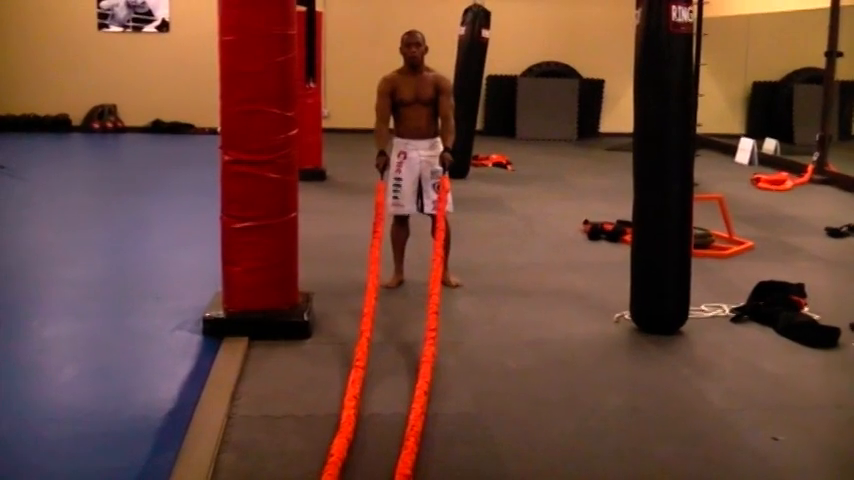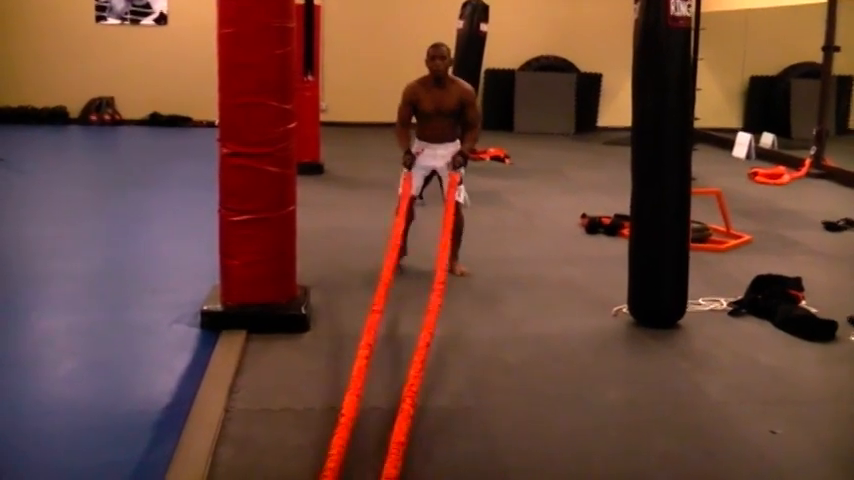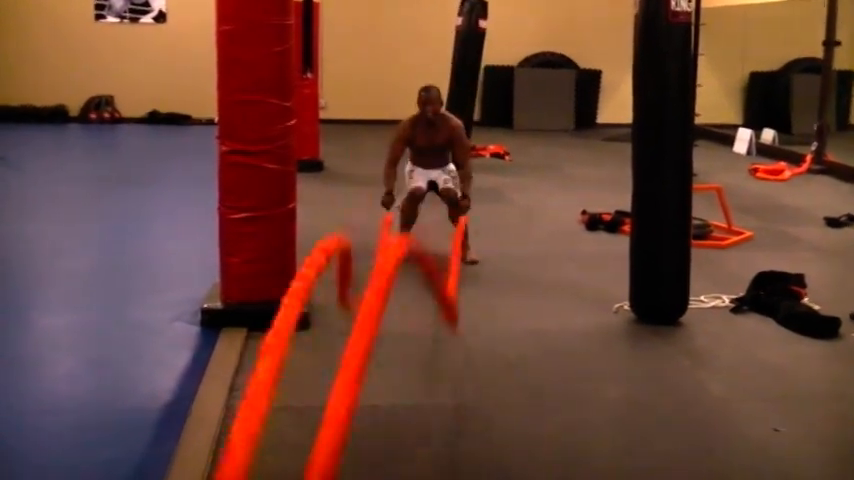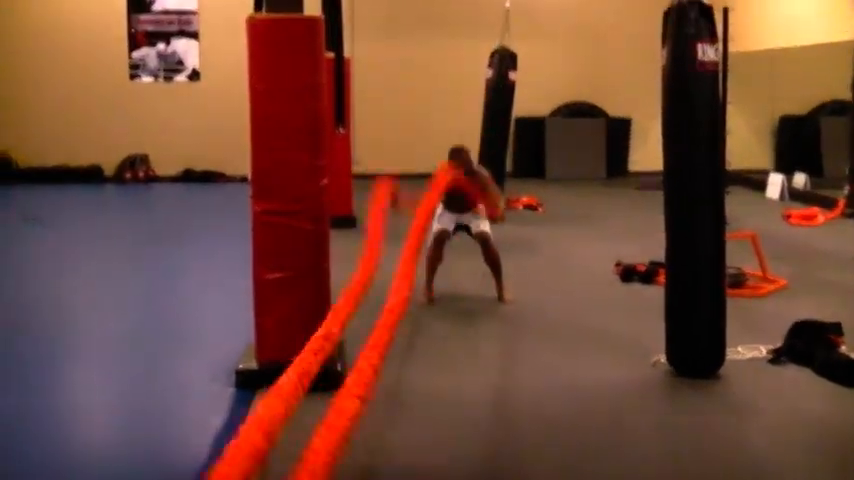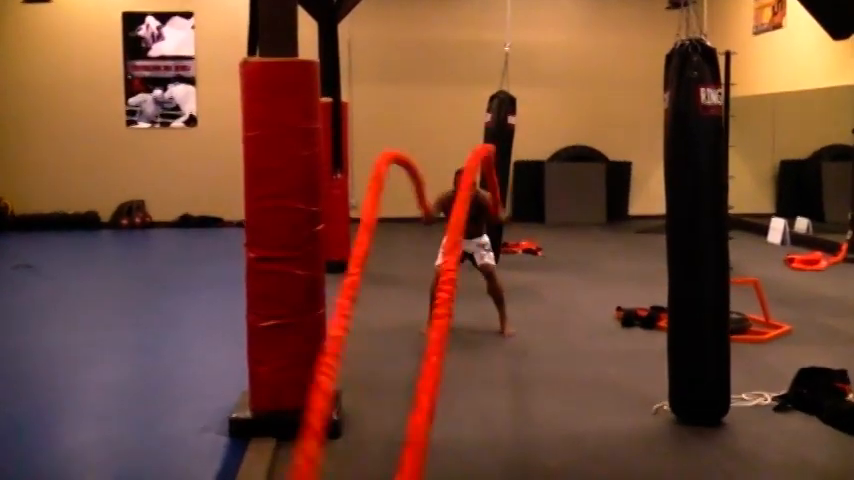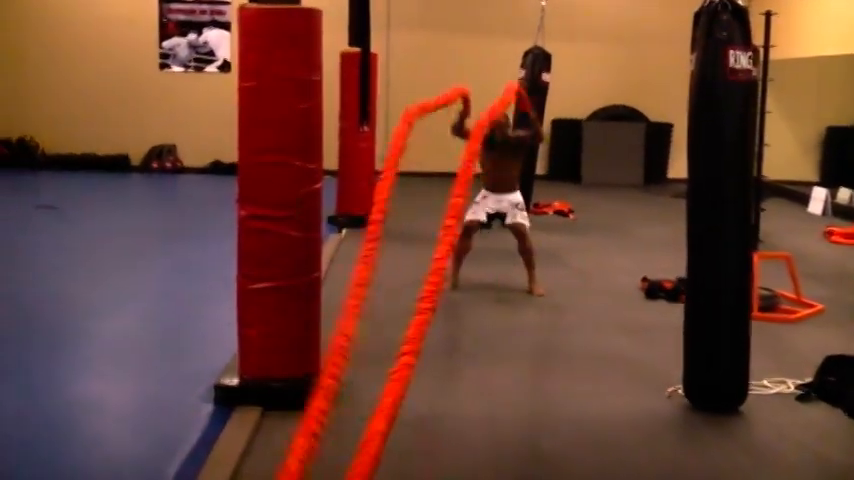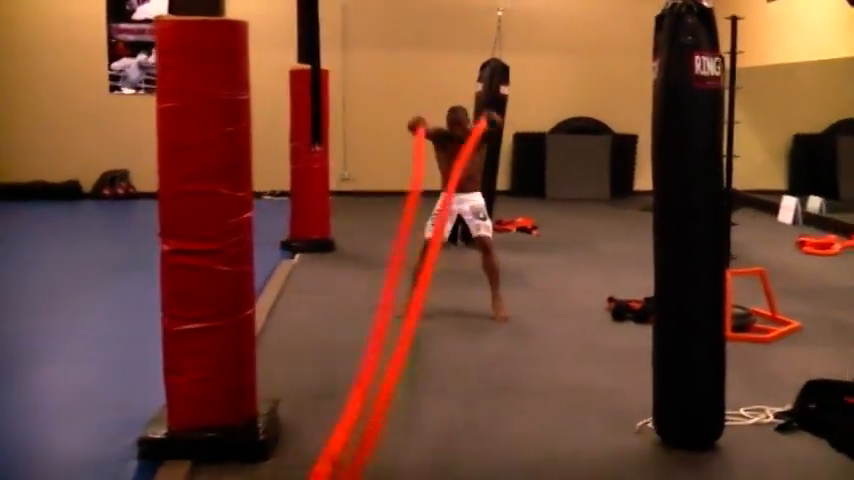
dt=0.7s
person 1, frame 1
left shoulder: (440, 81)
right shoulder: (389, 82)
left elbow: (447, 118)
right elbow: (382, 121)
left wrist: (447, 148)
right wrist: (381, 151)
left hip: (432, 149)
right hip: (402, 149)
left knee: (439, 213)
right knee: (400, 214)
left ankle: (444, 270)
right ankle: (398, 271)
person 1, frame 2
left shoulder: (464, 91)
right shoulder: (413, 90)
left elbow: (473, 127)
right elbow: (402, 125)
left wrist: (464, 151)
right wrist: (406, 150)
left hip: (450, 150)
right hip: (421, 148)
left knee: (455, 204)
right knee: (406, 199)
left ankle: (453, 259)
right ankle: (401, 249)
person 1, frame 3
left shoulder: (453, 126)
right shoulder: (408, 126)
left elbow: (464, 164)
right elbow: (391, 161)
left wrist: (466, 193)
right wrist: (389, 191)
left hip: (444, 169)
right hip: (417, 168)
left knee: (453, 198)
right knee: (413, 195)
left ankle: (465, 248)
person 1, frame 4
left shoulder: (481, 176)
left elbow: (495, 199)
left wrist: (497, 209)
left hip: (474, 214)
right hip: (448, 213)
left knee: (486, 241)
right knee: (438, 239)
left ankle: (500, 289)
right ankle: (428, 288)
person 1, frame 5
left shoulder: (483, 198)
right shoulder: (446, 198)
left elbow: (499, 219)
right elbow: (428, 219)
left wrist: (497, 214)
right wrist: (430, 214)
left hip: (478, 240)
left knee: (490, 273)
right knee: (440, 274)
left ankle: (504, 322)
person 1, frame 6
left shoulder: (518, 139)
right shoulder: (483, 138)
left elbow: (538, 136)
right elbow: (457, 131)
left wrist: (534, 118)
right wrist: (463, 114)
left hip: (511, 197)
right hip: (487, 195)
left knee: (521, 231)
right knee: (467, 228)
left ankle: (533, 282)
right ankle: (453, 276)
person 1, frame 7
right shoulder: (440, 136)
left elbow: (497, 123)
right elbow: (416, 129)
left wrist: (490, 119)
right wrist: (417, 124)
left hip: (473, 199)
right hip: (447, 200)
left knee: (486, 245)
right knee: (429, 246)
left ankle: (497, 300)
